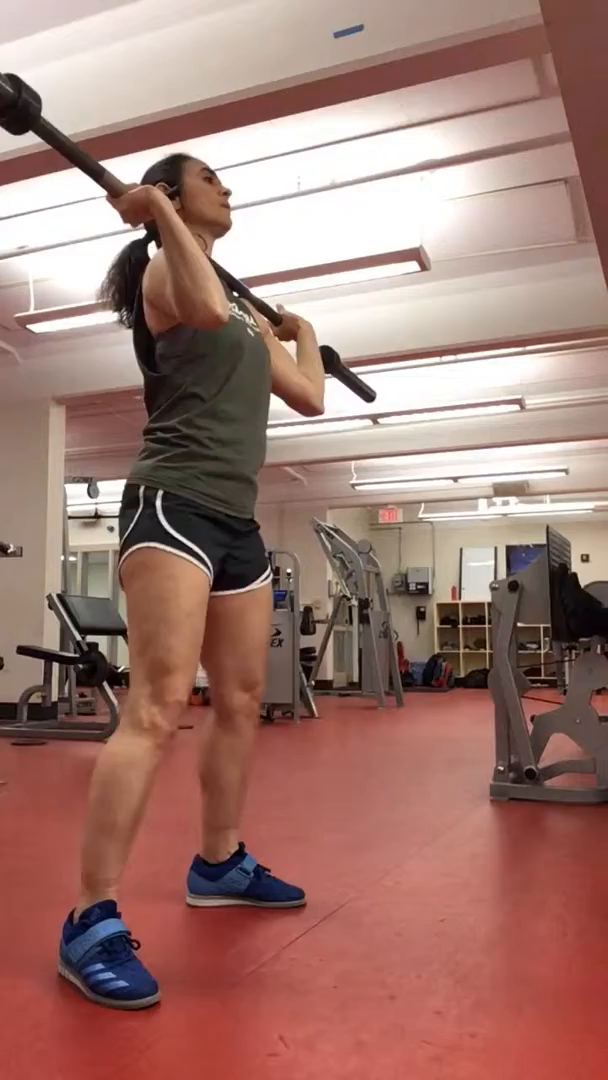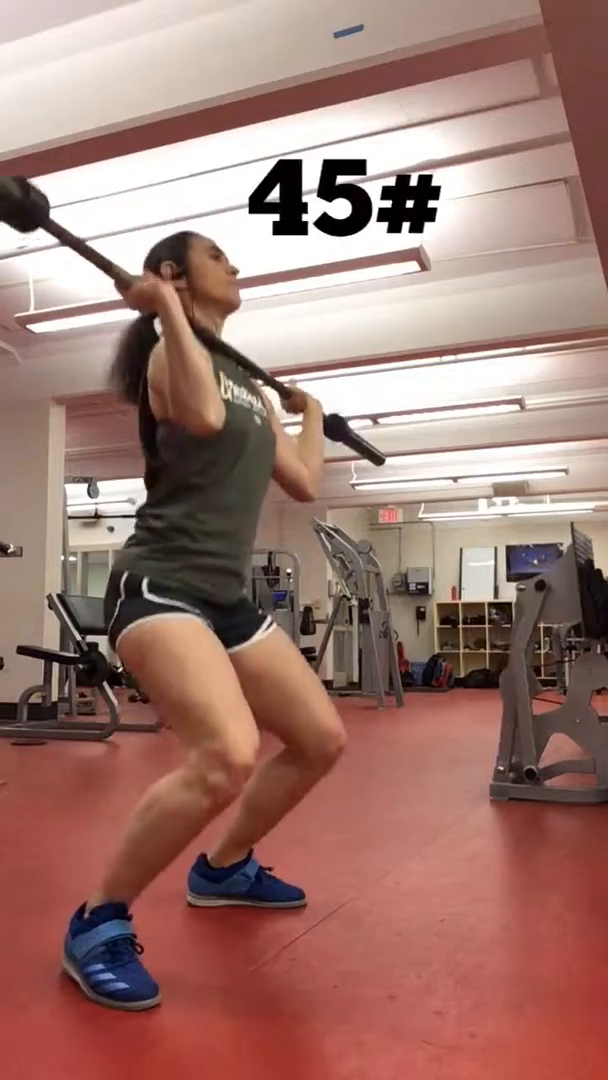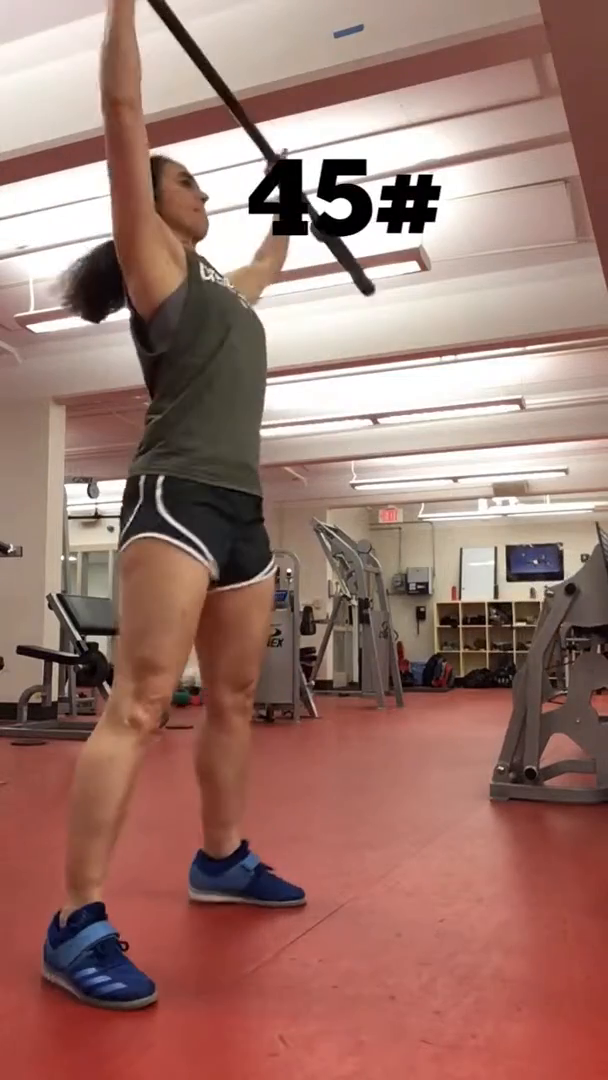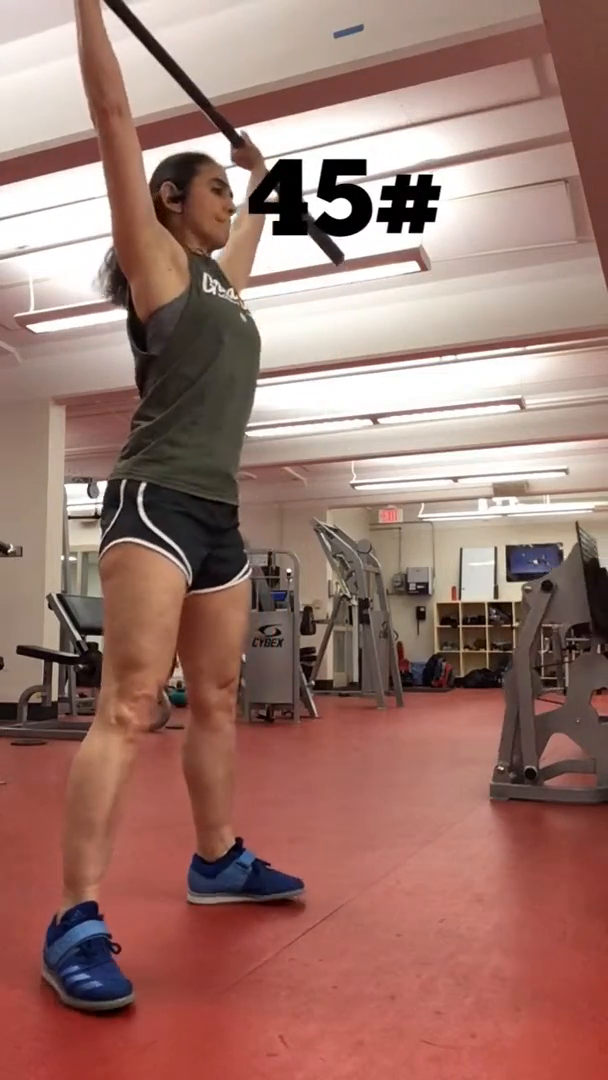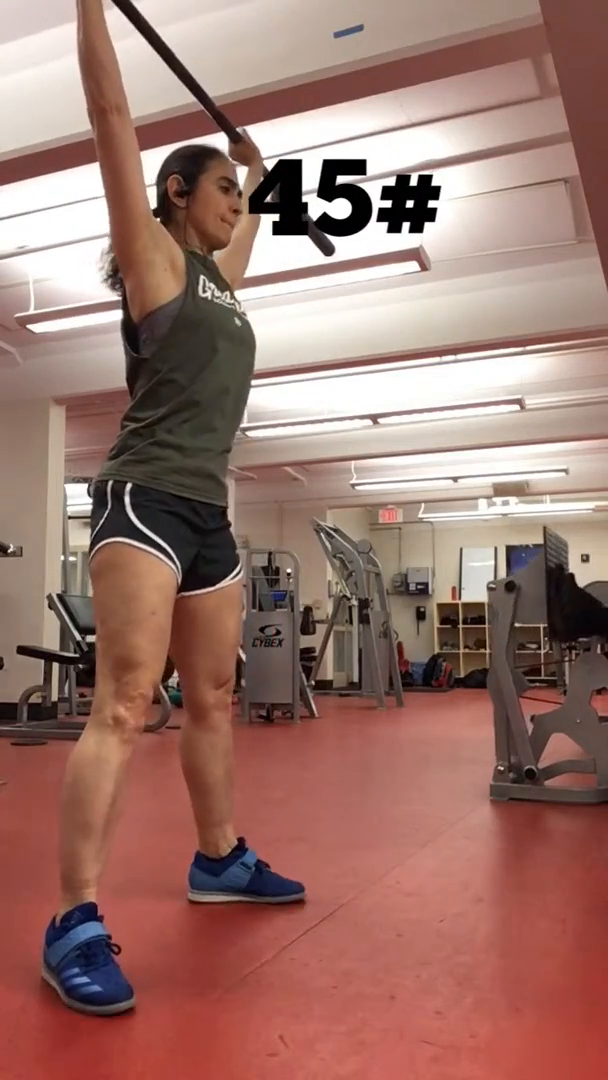
dt=0.5s
person 1, frame 1
left shoulder: (245, 311)
right shoulder: (163, 271)
left elbow: (309, 397)
right elbow: (204, 308)
left wrist: (302, 334)
right wrist: (163, 218)
left hip: (233, 520)
right hip: (172, 508)
left knee: (242, 704)
right knee: (159, 710)
left ankle: (219, 863)
right ankle: (91, 922)
person 1, frame 2
left shoulder: (249, 388)
right shoulder: (174, 356)
left elbow: (303, 483)
right elbow: (203, 419)
left wrist: (309, 413)
right wrist: (166, 310)
left hip: (225, 600)
right hip: (160, 590)
left knee: (323, 741)
right knee: (230, 756)
left ankle: (223, 867)
right ankle: (99, 923)
person 1, frame 3
left shoulder: (219, 286)
right shoulder: (151, 255)
left elbow: (275, 265)
right elbow: (122, 112)
left hip: (241, 509)
right hip: (177, 498)
left knee: (232, 704)
right knee: (140, 707)
left ankle: (223, 860)
right ankle: (77, 926)
person 1, frame 4
left shoulder: (219, 280)
right shoulder: (155, 258)
left elbow: (251, 231)
right elbow: (113, 119)
left wrist: (259, 178)
left hip: (217, 514)
right hip: (156, 504)
left knee: (216, 703)
right knee: (128, 709)
left ankle: (218, 860)
right ankle: (74, 924)
person 1, frame 5
left shoulder: (218, 277)
right shoulder: (152, 255)
left elbow: (248, 225)
right elbow: (111, 116)
left wrist: (256, 168)
left hip: (206, 514)
right hip: (144, 502)
left knee: (213, 701)
right knee: (123, 709)
left ankle: (220, 859)
right ankle: (74, 924)
